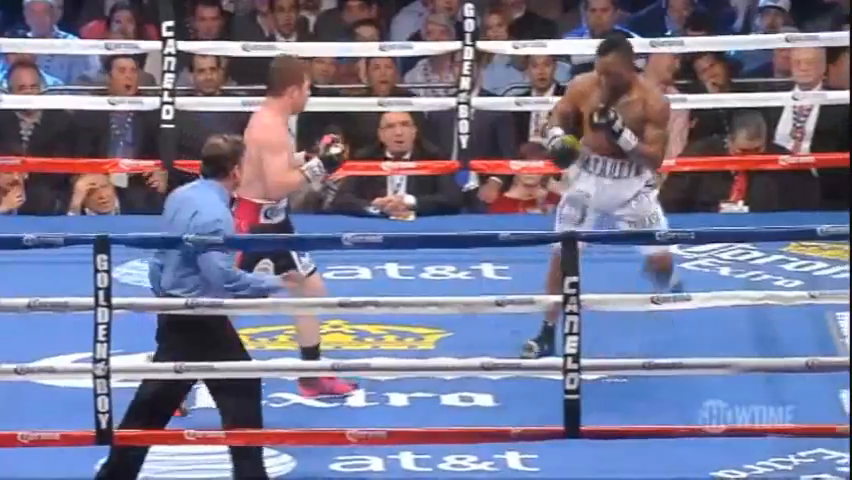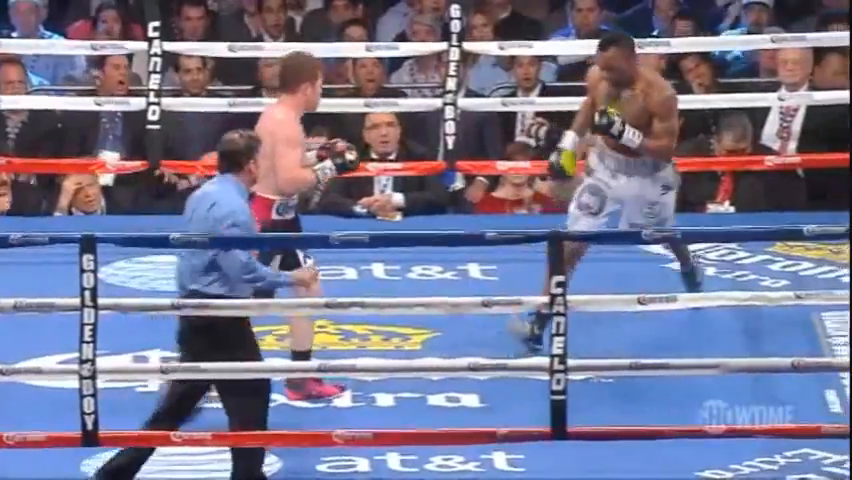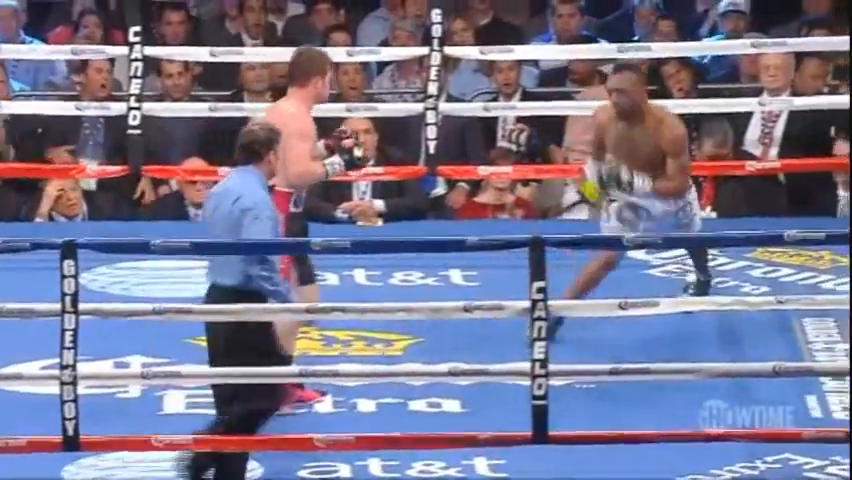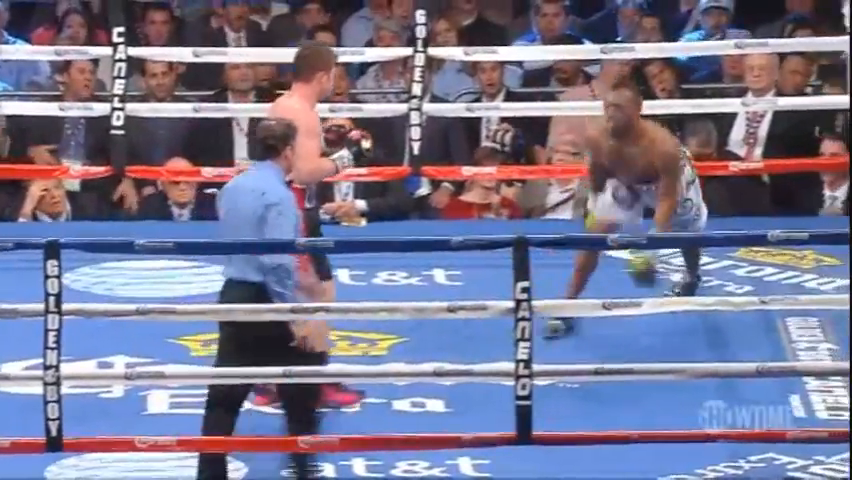
dt=0.3s
person 1, frame 1
left shoulder: (271, 121)
right shoulder: (271, 128)
right elbow: (276, 186)
left wrist: (313, 158)
right wrist: (318, 165)
left hip: (275, 221)
right hip: (252, 225)
left knee: (312, 288)
left ankle: (313, 376)
person 1, frame 2
left shoulder: (275, 116)
right shoulder: (286, 124)
right elbow: (288, 180)
left wrist: (318, 156)
right wrist: (331, 168)
left hip: (280, 218)
right hip: (266, 220)
left knee: (307, 291)
left ankle: (300, 377)
person 1, frame 3
left shoulder: (280, 109)
right shoulder: (298, 116)
right elbow: (297, 173)
left wrist: (326, 147)
right wrist: (339, 161)
left hip: (278, 209)
right hip: (281, 212)
left knee: (296, 301)
right knee: (303, 302)
left ankle: (283, 382)
person 1, frame 4
left shoulder: (283, 104)
right shoulder: (303, 113)
right elbow: (307, 171)
left wrist: (322, 139)
right wrist: (347, 154)
right hip: (295, 208)
right knee: (320, 294)
left ankle: (267, 382)
right ankle: (322, 383)
person 2, frame 1
left shoulder: (179, 196)
right shoulder: (214, 214)
left elbow: (160, 258)
right elbow: (225, 278)
left wrist: (163, 296)
right wrist: (273, 283)
left hip: (175, 310)
right hip: (200, 316)
left knee: (156, 396)
right knee: (241, 389)
person 2, frame 2
left shoulder: (203, 194)
right shoulder: (233, 206)
right elbow: (244, 268)
right wrist: (291, 279)
right hip: (220, 312)
left knee: (181, 399)
right knee: (248, 395)
person 2, frame 3
left shoulder: (221, 189)
right shoulder: (255, 198)
right elbow: (259, 262)
right wrist: (288, 301)
left hip: (219, 300)
right hip: (243, 305)
left knee: (234, 398)
right knee: (264, 395)
person 2, frame 4
left shoulder: (233, 186)
right shoulder: (279, 195)
right elbow: (276, 262)
left wrist: (296, 276)
right wrist: (295, 317)
left hip: (232, 296)
right hip: (264, 301)
left knee: (224, 393)
right knee: (301, 390)
person 3, frame 1
left shoulder: (654, 102)
right shoulder: (582, 86)
left elbow: (656, 159)
right elbow: (557, 119)
left wrist: (622, 134)
right wrist: (558, 140)
left hip: (633, 183)
right hip: (587, 177)
left knee: (661, 259)
right knee: (562, 255)
left ankle: (663, 279)
right ankle: (548, 331)
person 3, frame 2
left shoulder: (659, 93)
right shoulder: (596, 77)
left elbow: (667, 148)
left wrist: (624, 134)
right wrist: (566, 146)
left hip: (650, 175)
right hip: (605, 167)
right knee: (574, 244)
left ankle: (688, 266)
right ankle: (541, 314)
person 3, frame 3
left shoulder: (669, 129)
right shoulder: (603, 117)
left elbow: (679, 185)
left wrist: (635, 182)
right wrist: (592, 177)
left hip: (670, 193)
right hip: (624, 192)
right knee: (609, 258)
left ankle: (703, 279)
right ankle: (556, 315)
person 3, frame 4
left shoulder: (662, 146)
right shoulder: (596, 138)
left elbow: (668, 198)
right wrist: (594, 208)
left hip: (671, 176)
right hip: (626, 180)
left knee: (687, 235)
right knee: (595, 233)
left ankle: (691, 278)
